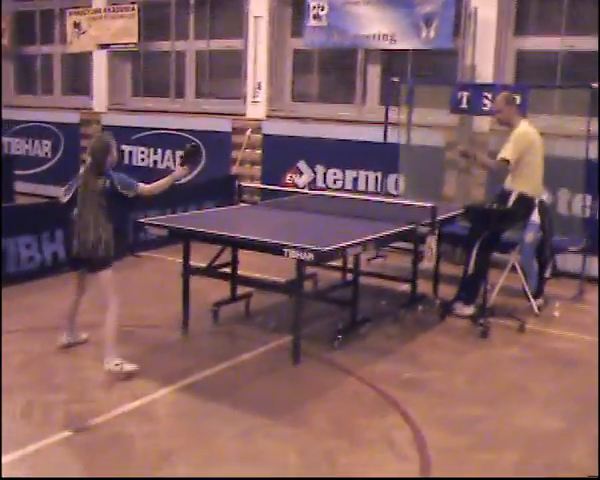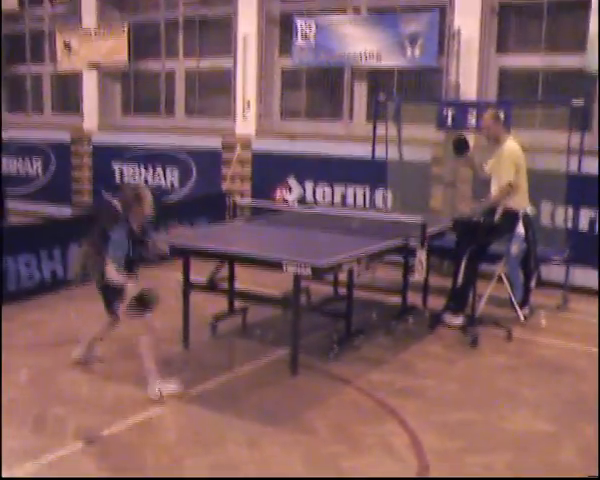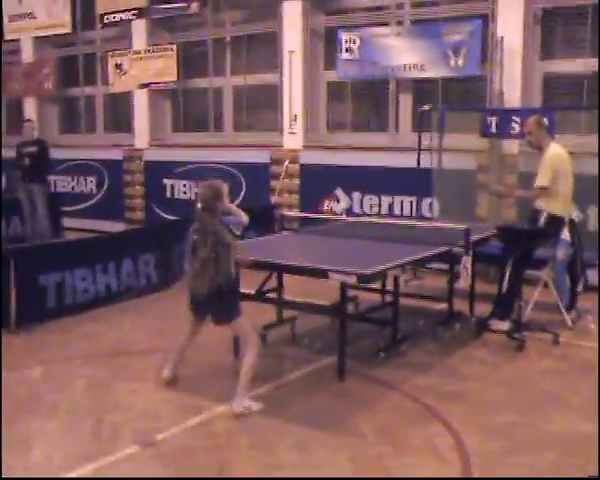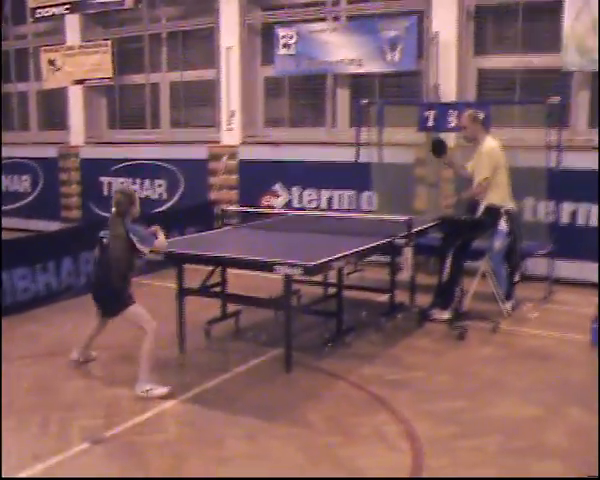
dt=0.5s
person 1, frame 1
left shoulder: (82, 176)
right shoulder: (114, 179)
left elbow: (64, 198)
right elbow: (148, 190)
right wrist: (174, 176)
left hip: (80, 243)
right hip: (100, 247)
left knee: (80, 289)
right knee: (112, 301)
left ankle: (69, 334)
right ankle: (112, 359)
person 1, frame 2
left shoulder: (139, 227)
right shoulder: (121, 233)
left elbow: (153, 248)
right elbow: (110, 271)
right wrist: (128, 285)
left hip: (124, 282)
right hip: (114, 284)
left knee: (113, 320)
right knee: (147, 326)
left ankle: (83, 351)
right ankle: (155, 384)
person 1, frame 3
left shoulder: (197, 227)
right shoulder: (223, 223)
left elbow: (192, 264)
right elbow: (244, 219)
right wrist: (229, 206)
left hip: (200, 291)
right hip: (222, 293)
left knee: (193, 330)
right knee: (252, 342)
left ankle: (171, 370)
right ankle: (241, 399)
person 1, frame 4
left shoulder: (110, 229)
right shoulder: (133, 231)
right elbow: (159, 245)
right wrist: (158, 233)
left hip: (100, 287)
right hip: (116, 291)
left knee: (103, 322)
right knee: (151, 328)
left ankle: (81, 353)
right ankle: (144, 384)
person 2, frame 1
left shoulder: (521, 133)
right shoulder: (527, 131)
left elbow: (499, 165)
left wrist: (473, 154)
left hip: (518, 197)
right hip: (526, 197)
left knee: (479, 236)
left ankle: (466, 301)
person 2, frame 2
left shoulder: (509, 150)
right shoulder: (503, 149)
left elbow: (507, 187)
right elbow: (485, 172)
left wrist: (483, 205)
right wrist: (469, 158)
left hip: (505, 212)
right hip: (508, 212)
left knee: (465, 247)
right knee: (474, 249)
left ankle: (455, 311)
person 2, frame 3
left shoulder: (550, 155)
right shoulder: (558, 152)
left elbow: (540, 191)
left wrist: (509, 193)
left hip: (548, 217)
right hip: (559, 217)
left knee: (512, 254)
right knee: (520, 254)
left ankle: (501, 317)
person 2, frame 4
left shoulder: (488, 148)
right shoulder: (485, 147)
left elbow: (482, 187)
right elbow: (467, 172)
left wrist: (458, 199)
right wrist: (447, 161)
left hip: (486, 208)
right hip: (492, 207)
left knee: (451, 244)
right knee: (459, 245)
left ankle: (442, 306)
